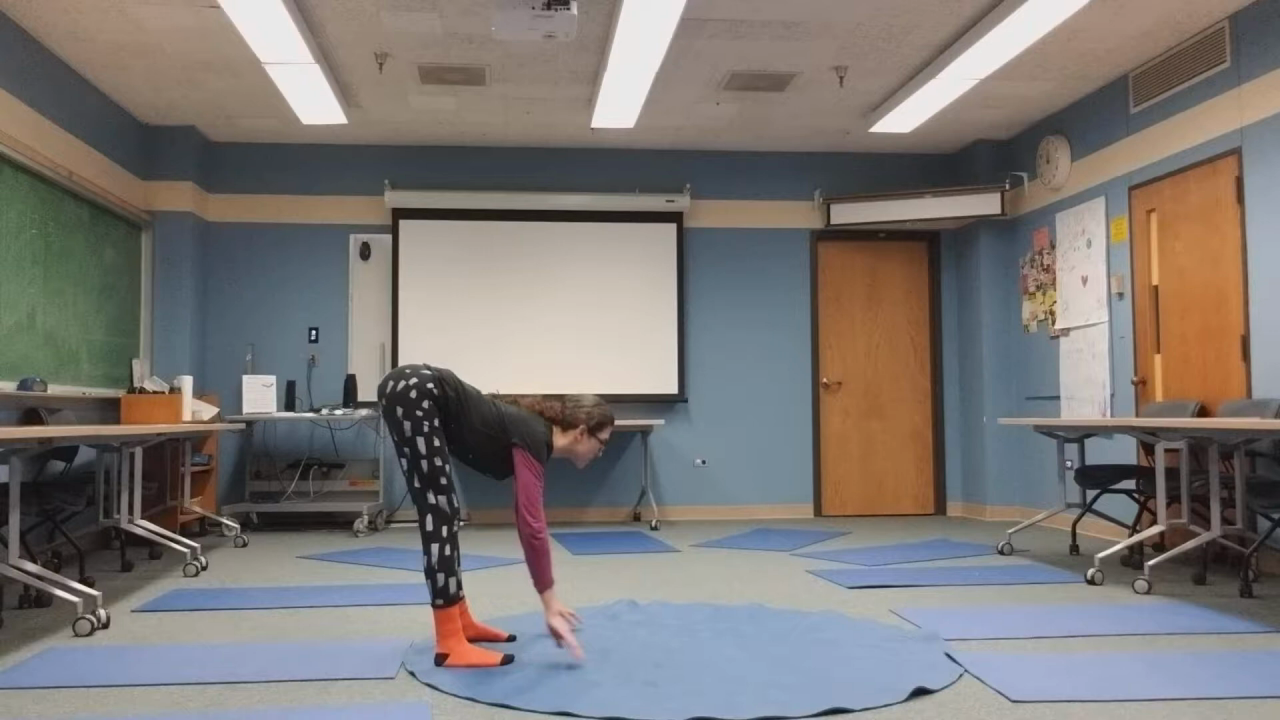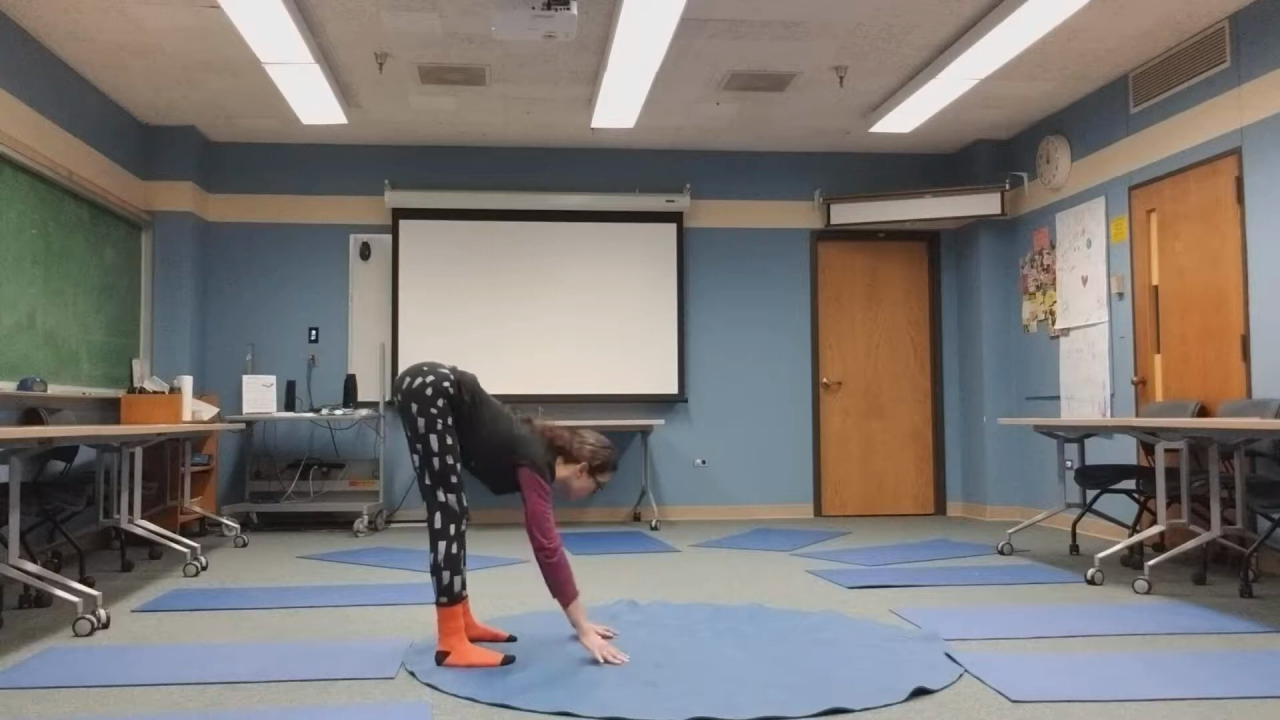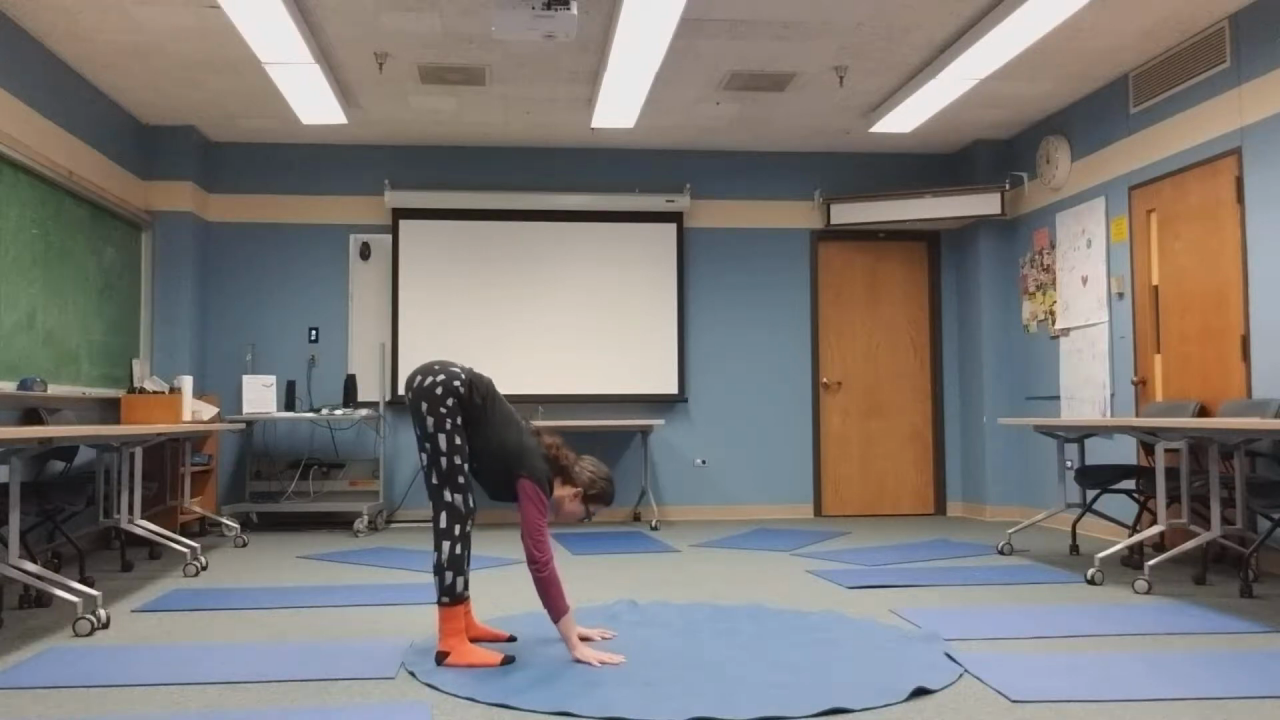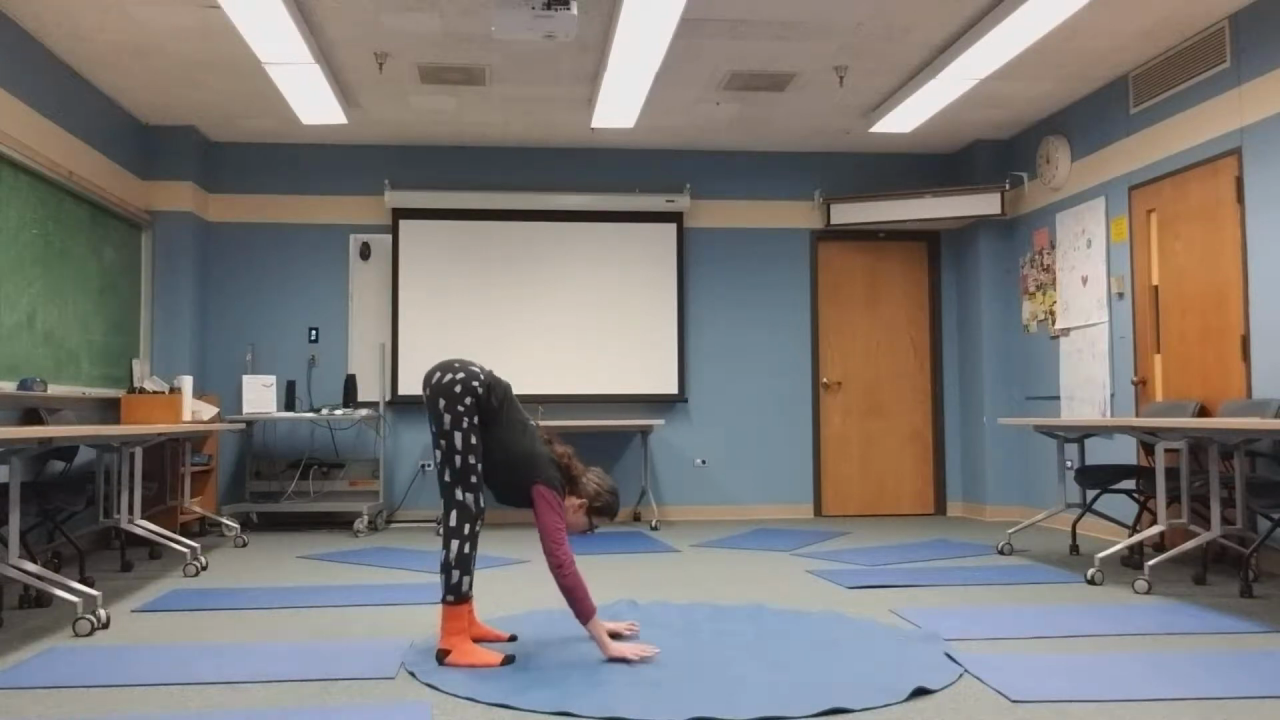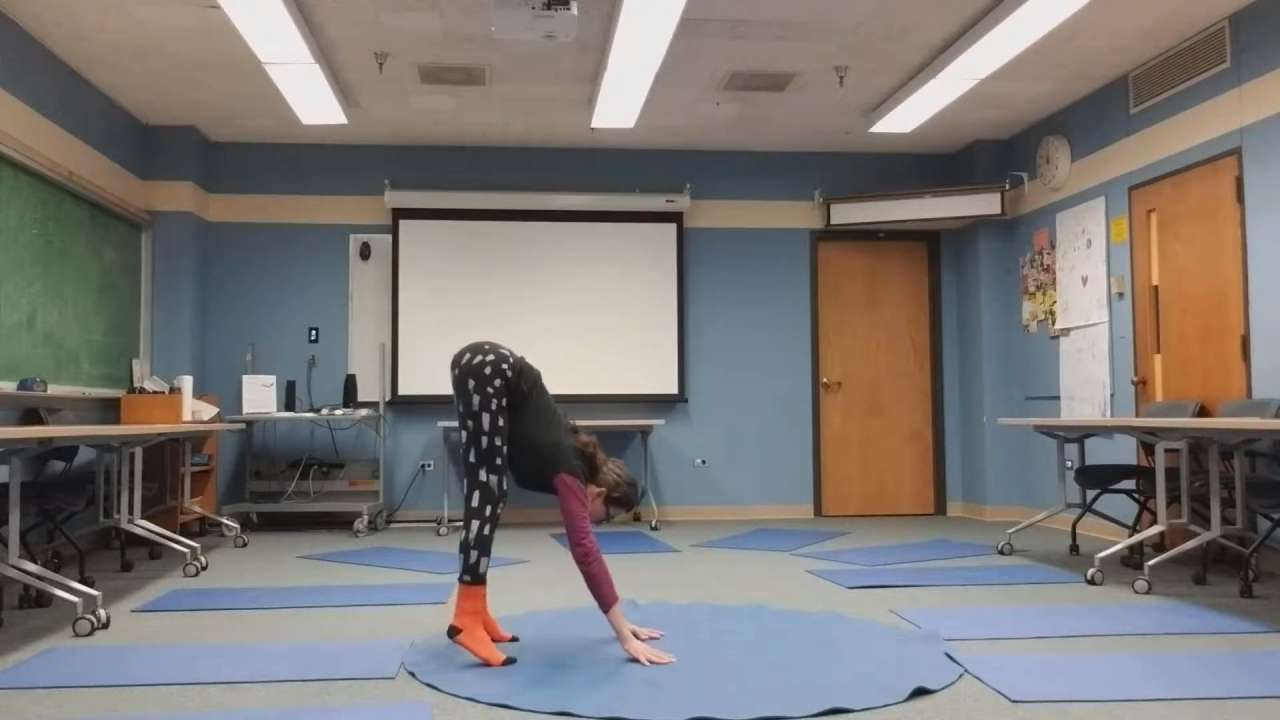
dt=0.4s
person 1, frame 1
left shoulder: (535, 433)
right shoulder: (532, 441)
left elbow: (531, 525)
right elbow: (532, 528)
left wrist: (552, 602)
right wrist: (551, 610)
left hip: (417, 395)
right hip: (413, 394)
left knee: (443, 514)
right knee: (439, 515)
left ankle: (461, 621)
right ankle: (451, 644)
person 1, frame 2
left shoulder: (540, 456)
right shoulder: (536, 463)
left elbow: (546, 546)
right elbow: (548, 549)
left wrist: (579, 622)
right wrist: (584, 631)
left hip: (434, 391)
right hip: (428, 390)
left knee: (451, 513)
right knee: (448, 513)
left ankle: (462, 621)
right ankle: (452, 643)
person 1, frame 3
left shoulder: (544, 469)
right shoulder: (535, 476)
left elbow: (540, 558)
right elbow: (540, 560)
left wrist: (569, 627)
right wrist: (574, 645)
left hip: (448, 391)
right hip: (439, 389)
left knee: (459, 512)
right knee: (454, 513)
left ankle: (462, 621)
right ankle: (452, 642)
person 1, frame 4
left shoulder: (553, 475)
right shoulder: (546, 483)
left elbow: (560, 560)
right elbow: (561, 563)
left wrist: (598, 625)
right wrist: (604, 642)
left hip: (463, 388)
right hip: (458, 388)
left knee: (465, 511)
right knee: (465, 513)
left ankle: (463, 620)
right ankle: (454, 640)
person 1, frame 5
left shoulder: (575, 466)
right shoulder: (570, 471)
left elbow: (584, 549)
right elbow: (586, 552)
left wrist: (623, 625)
right wrist: (625, 638)
left hip: (491, 370)
right hip: (484, 368)
left knee: (488, 495)
right knee: (487, 495)
left ankle: (477, 614)
right ankle: (467, 618)
